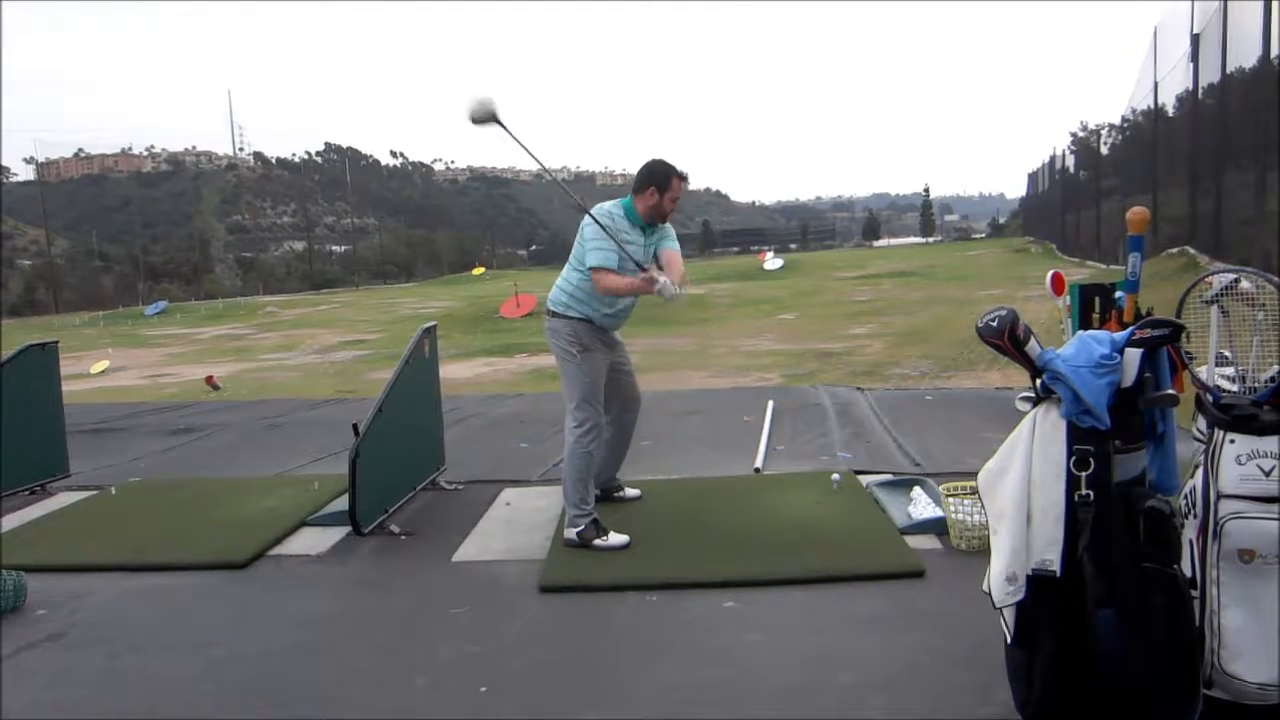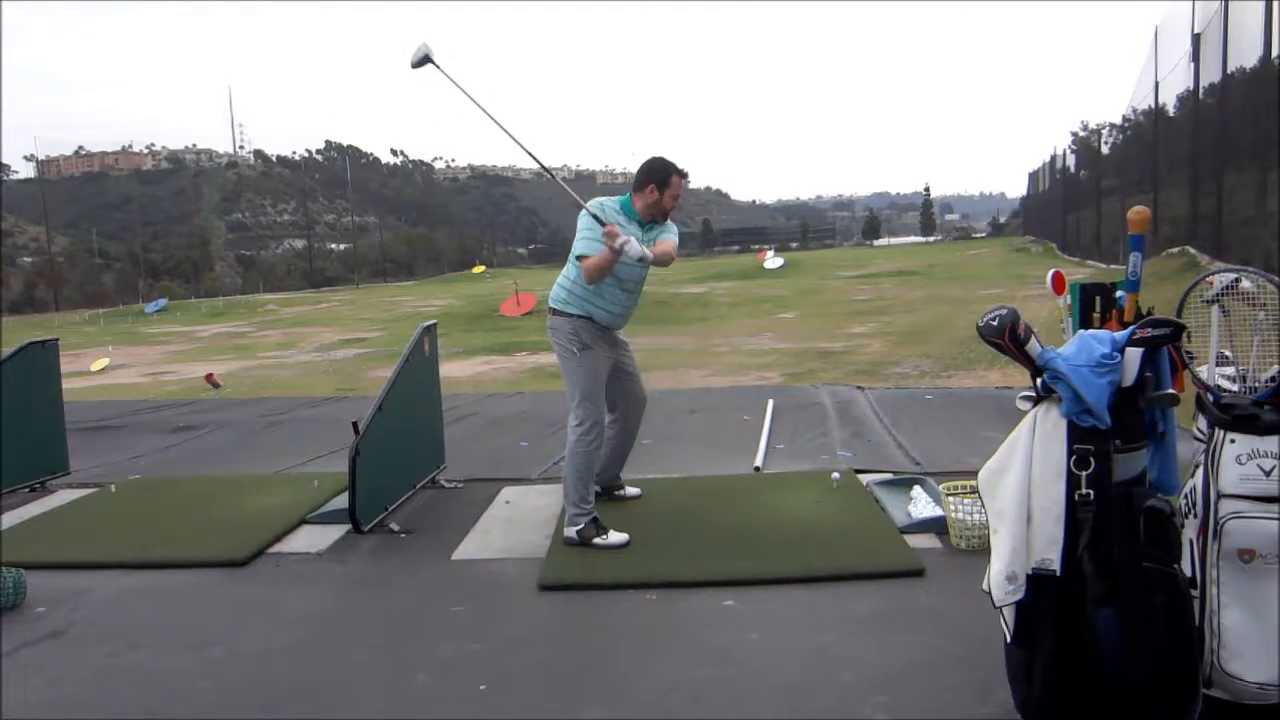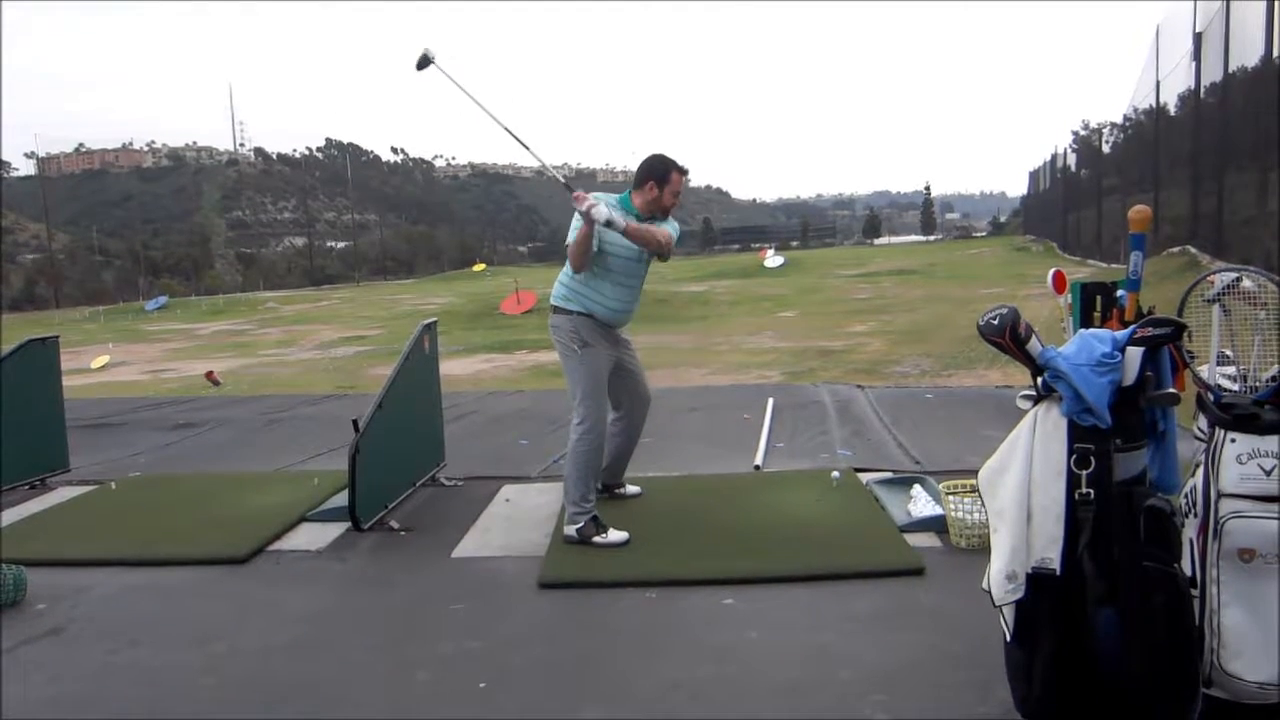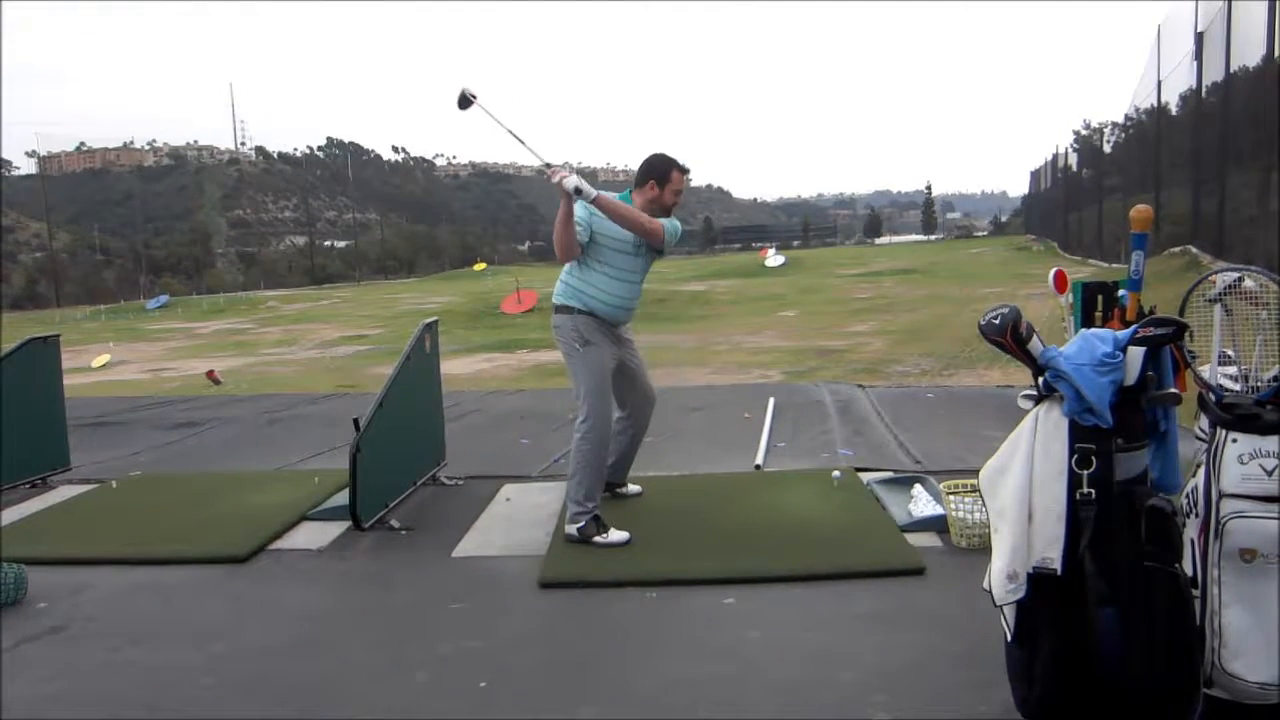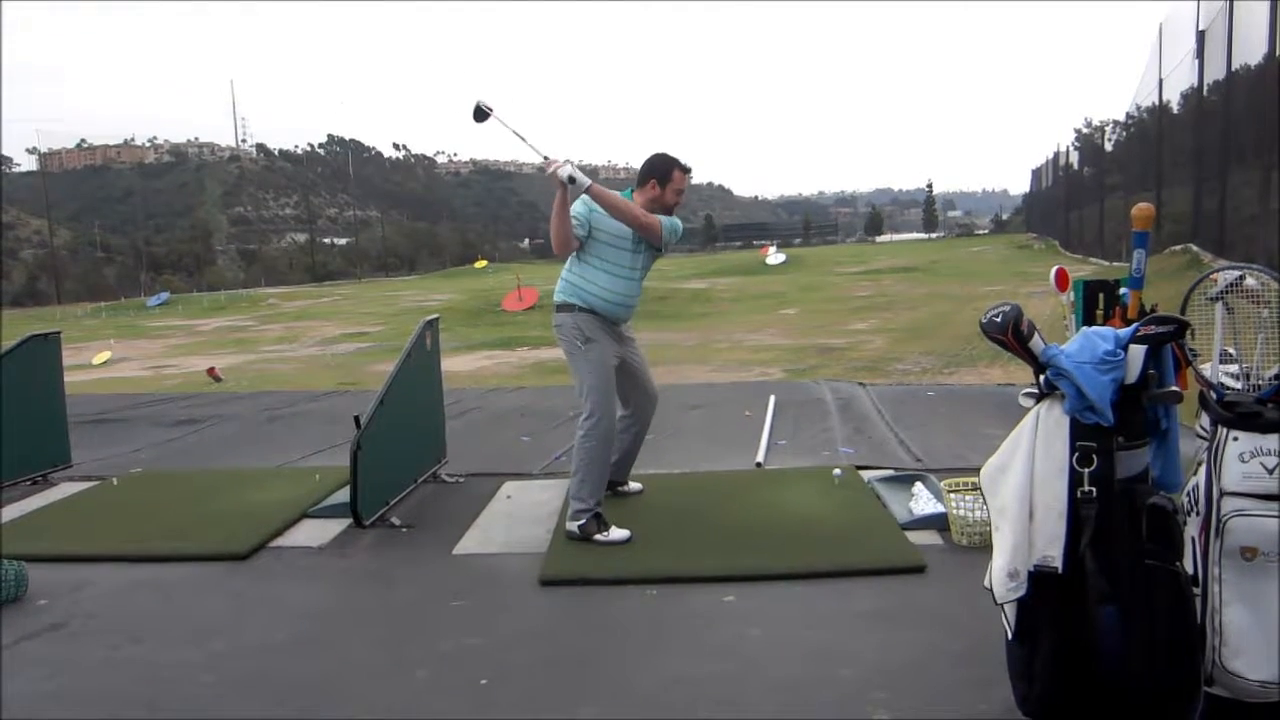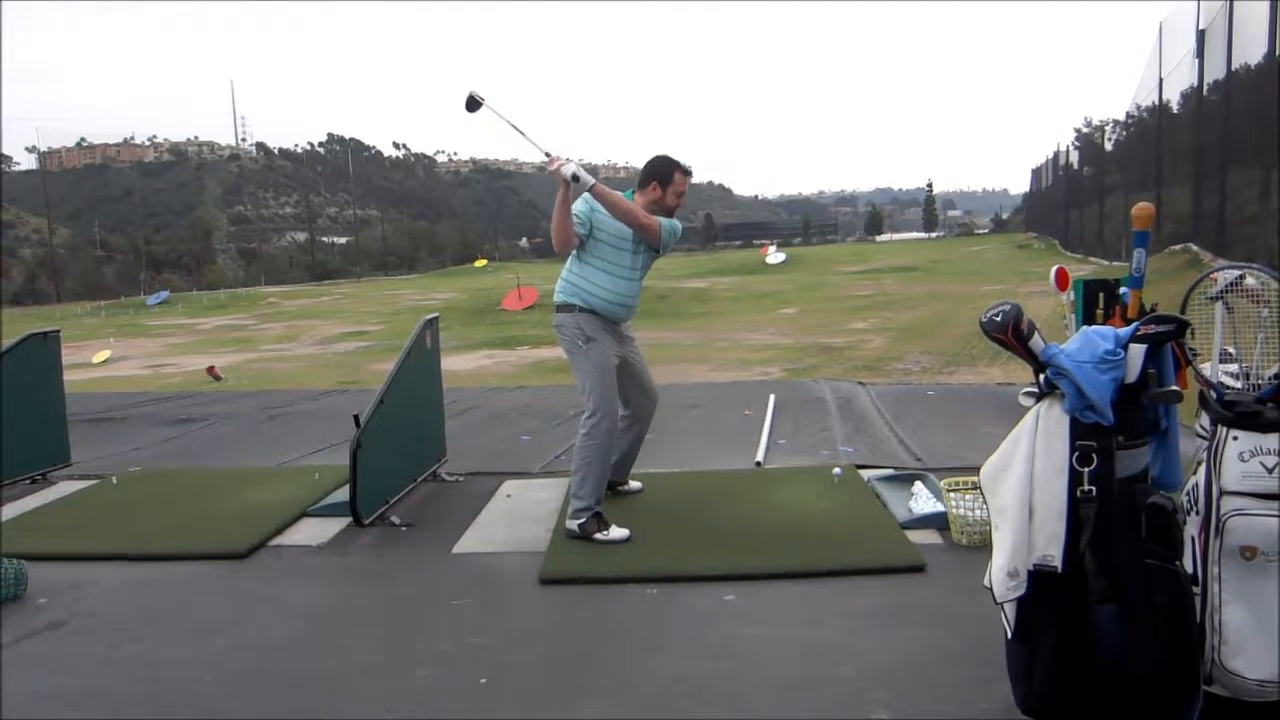
dt=0.3s
person 1, frame 1
left shoulder: (661, 230)
right shoulder: (604, 218)
left elbow: (675, 263)
right elbow: (603, 285)
left wrist: (669, 283)
right wrist: (641, 284)
left hip: (603, 329)
right hip: (573, 326)
left knee: (626, 403)
right knee: (586, 420)
left ankle: (603, 483)
right ankle: (579, 523)
person 1, frame 2
left shoulder: (663, 227)
right shoulder: (599, 211)
left elbow: (667, 254)
right elbow: (590, 273)
left wrist: (646, 254)
right wrist: (613, 252)
left hip: (608, 329)
right hip: (575, 324)
left knee: (631, 403)
right knee: (589, 418)
left ankle: (605, 481)
right ankle: (579, 522)
person 1, frame 3
left shoulder: (666, 225)
right shoulder: (598, 206)
left elbow: (657, 242)
right elbow: (577, 264)
left wrist: (615, 221)
right wrist: (587, 221)
left hip: (612, 329)
right hip: (577, 323)
left knee: (635, 402)
right knee: (591, 417)
left ankle: (607, 480)
right ankle: (579, 519)
person 1, frame 4
left shoulder: (668, 226)
right shoulder: (591, 208)
left elbow: (642, 227)
right elbow: (565, 254)
left wrist: (591, 194)
right wrist: (568, 200)
left hip: (615, 327)
right hip: (579, 322)
left knee: (641, 402)
right knee: (595, 415)
left ankle: (610, 478)
right ankle: (581, 518)
person 1, frame 5
left shoulder: (670, 226)
right shoulder: (591, 205)
left elbow: (637, 220)
right elbow: (562, 248)
left wrist: (586, 184)
right wrist: (563, 192)
left hip: (617, 325)
right hip: (580, 320)
left knee: (643, 400)
right knee: (600, 413)
left ankle: (611, 476)
right ankle: (583, 516)
person 1, frame 6
left shoulder: (670, 228)
right shoulder: (592, 204)
left elbow: (639, 221)
right elbow: (562, 245)
left wrist: (589, 183)
right wrist: (565, 190)
left hip: (616, 325)
right hip: (581, 320)
left knee: (643, 400)
right knee: (602, 412)
left ankle: (612, 476)
right ankle: (583, 515)
